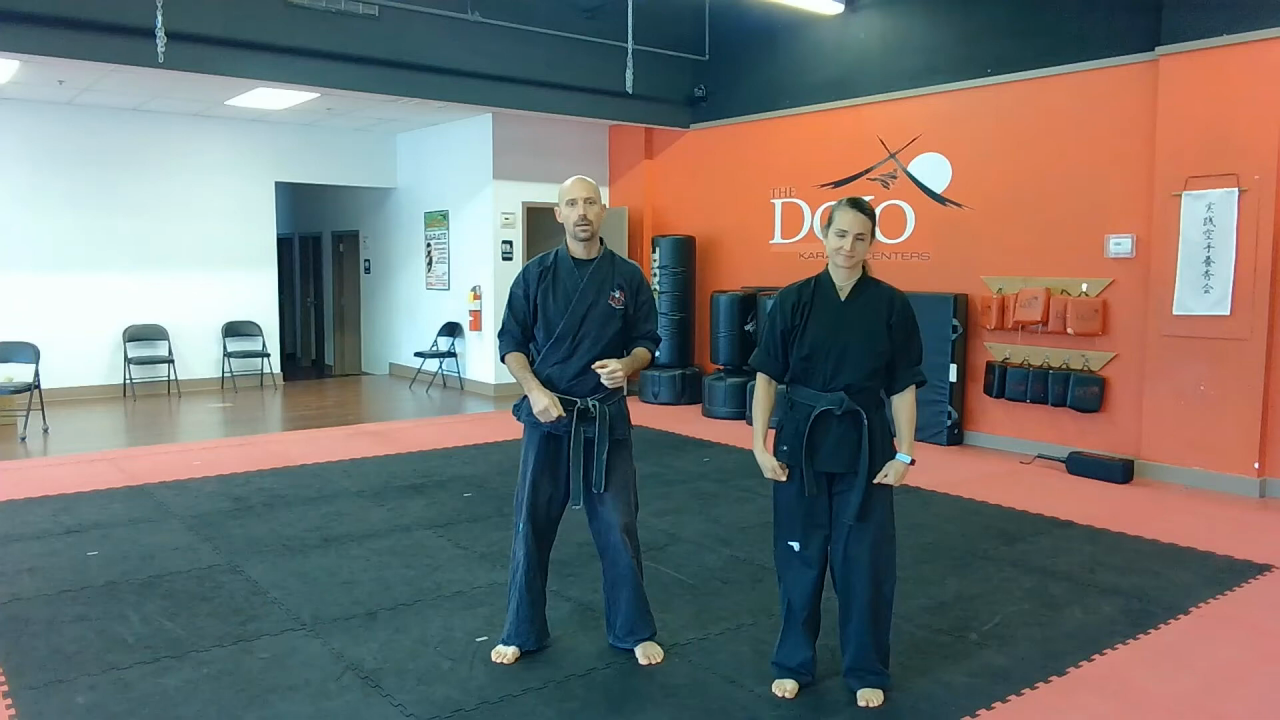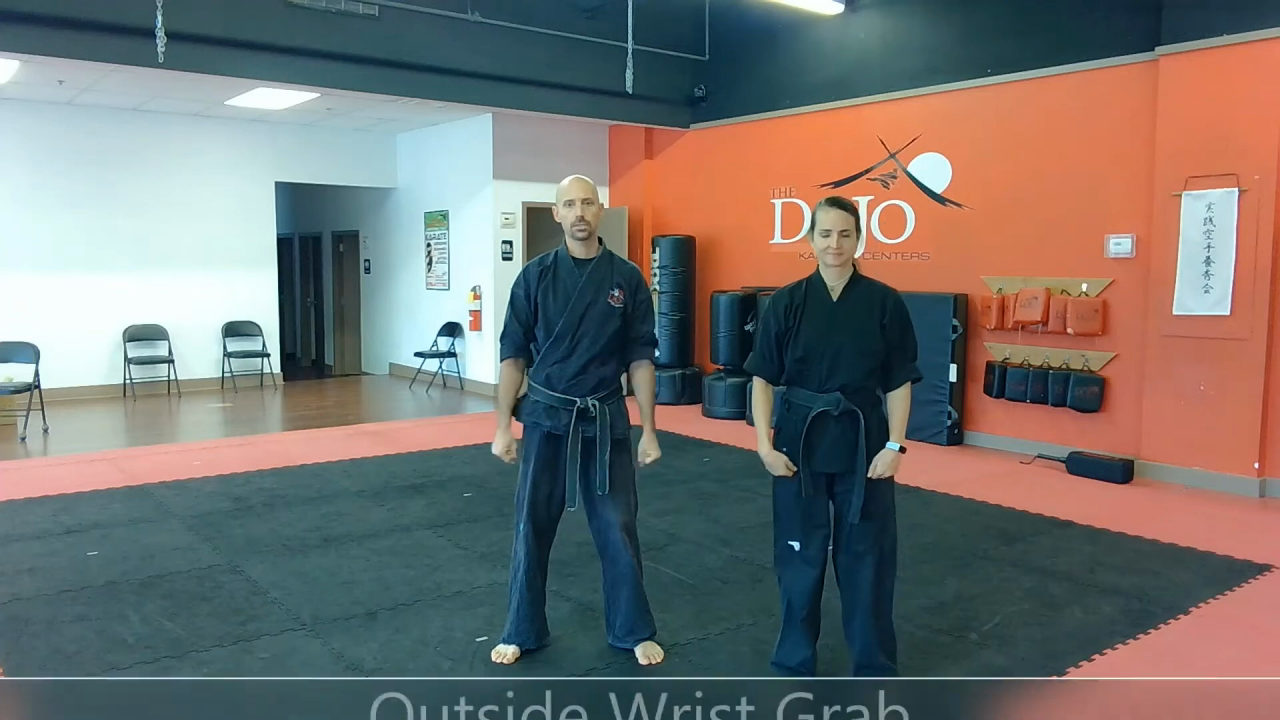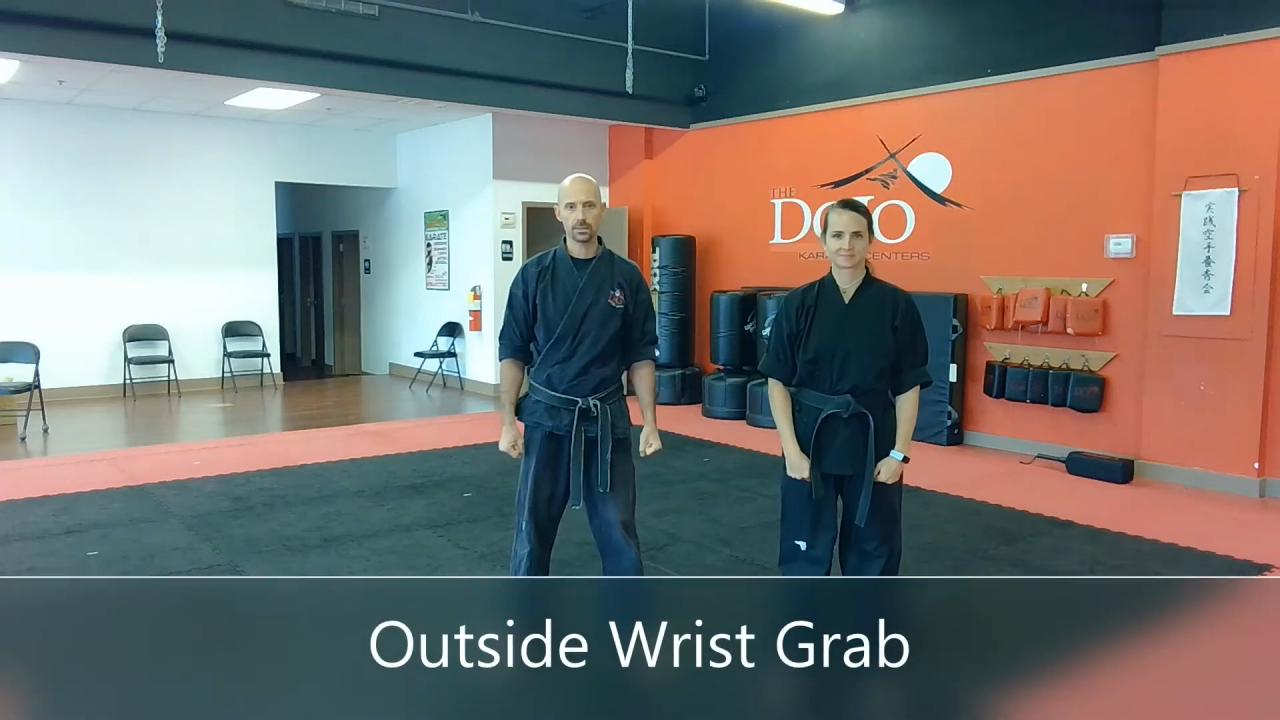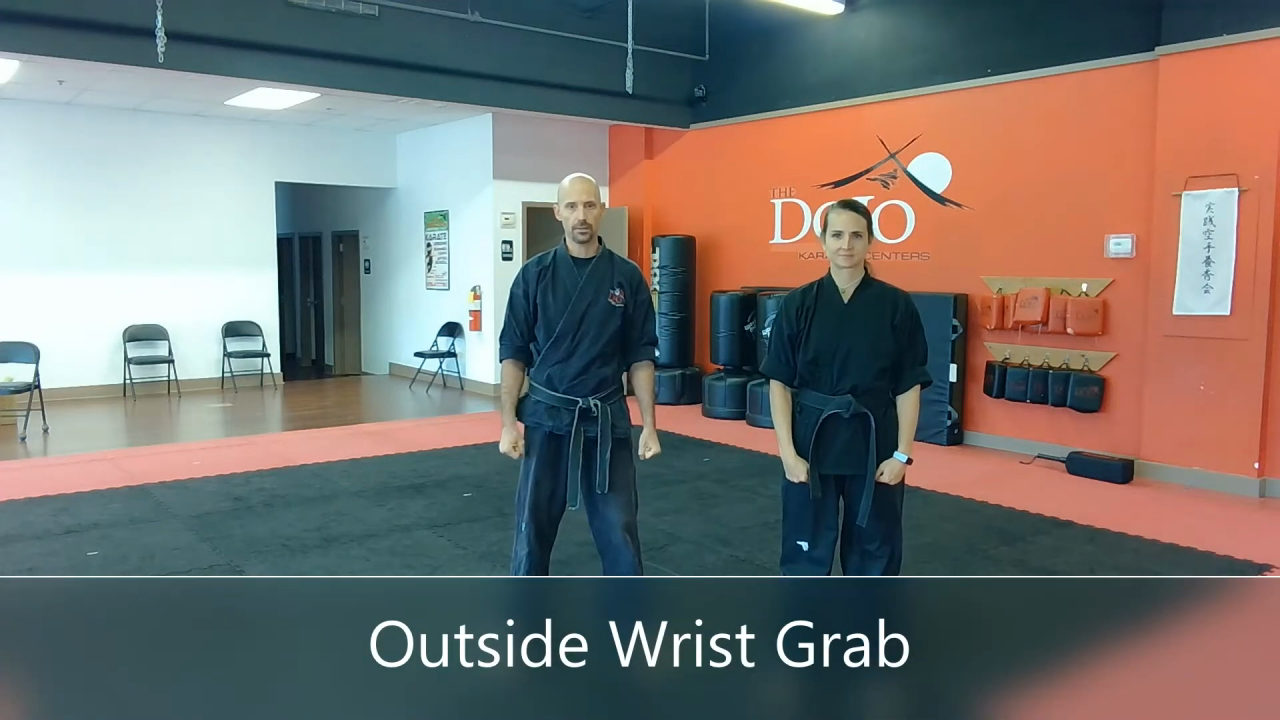
dt=0.5s
person 1, frame 1
left shoulder: (628, 276)
right shoulder: (536, 274)
left elbow: (647, 341)
right elbow: (511, 343)
left wrist: (627, 364)
right wrist: (534, 389)
left hip: (607, 418)
right hip: (549, 417)
left knee: (618, 527)
right knee: (532, 525)
left ankle: (634, 631)
right ankle: (523, 633)
person 1, frame 2
left shoulder: (627, 277)
right shoulder: (535, 275)
left elbow: (641, 353)
right elbow: (513, 351)
left wrist: (649, 428)
right wrist: (503, 424)
left hip: (606, 418)
right hip: (547, 415)
left knee: (618, 526)
right knee: (532, 525)
left ankle: (634, 631)
right ankle: (523, 632)
person 1, frame 3
left shoulder: (626, 276)
right shoulder: (534, 275)
left elbow: (640, 355)
right elbow: (513, 352)
left wrist: (650, 422)
right wrist: (508, 421)
left hip: (606, 418)
right hip: (548, 415)
left knee: (617, 527)
right knee: (533, 526)
person 1, frame 4
left shoulder: (626, 276)
right shoulder: (535, 275)
left elbow: (641, 356)
right elbow: (513, 354)
left wrist: (649, 425)
right wrist: (509, 422)
left hip: (606, 418)
right hip: (547, 416)
left knee: (618, 527)
right knee: (533, 525)
person 2, frame 1
left shoulder: (890, 304)
right shoulder: (794, 300)
left elbow: (903, 385)
right elbow: (767, 375)
left wrist: (903, 454)
right wrist: (760, 445)
left hip: (863, 444)
right hip: (801, 440)
left knee: (866, 560)
right knee: (800, 553)
left ankle: (867, 669)
right ankle: (794, 661)
person 2, frame 2
left shoulder: (884, 303)
right shoulder: (787, 303)
left elbow: (899, 381)
right elbow: (763, 377)
left wrist: (893, 444)
right wrist: (764, 442)
left hip: (862, 440)
right hip: (800, 438)
left knee: (867, 550)
right knee: (800, 550)
left ankle: (874, 664)
right ankle: (794, 659)
person 2, frame 3
left shoulder: (896, 305)
right shoulder: (799, 304)
left elbow: (908, 387)
right elbow: (778, 381)
left wrist: (898, 453)
right wrist: (791, 448)
left hip: (872, 443)
right hip: (811, 441)
left knee: (873, 551)
right knee: (806, 549)
person 2, frame 4
left shoulder: (895, 304)
right shoulder: (798, 304)
left elbow: (909, 386)
right elbow: (780, 383)
left wrist: (902, 454)
right wrist: (787, 452)
left hip: (873, 441)
right hip: (813, 440)
left knee: (874, 547)
right knee: (807, 547)
